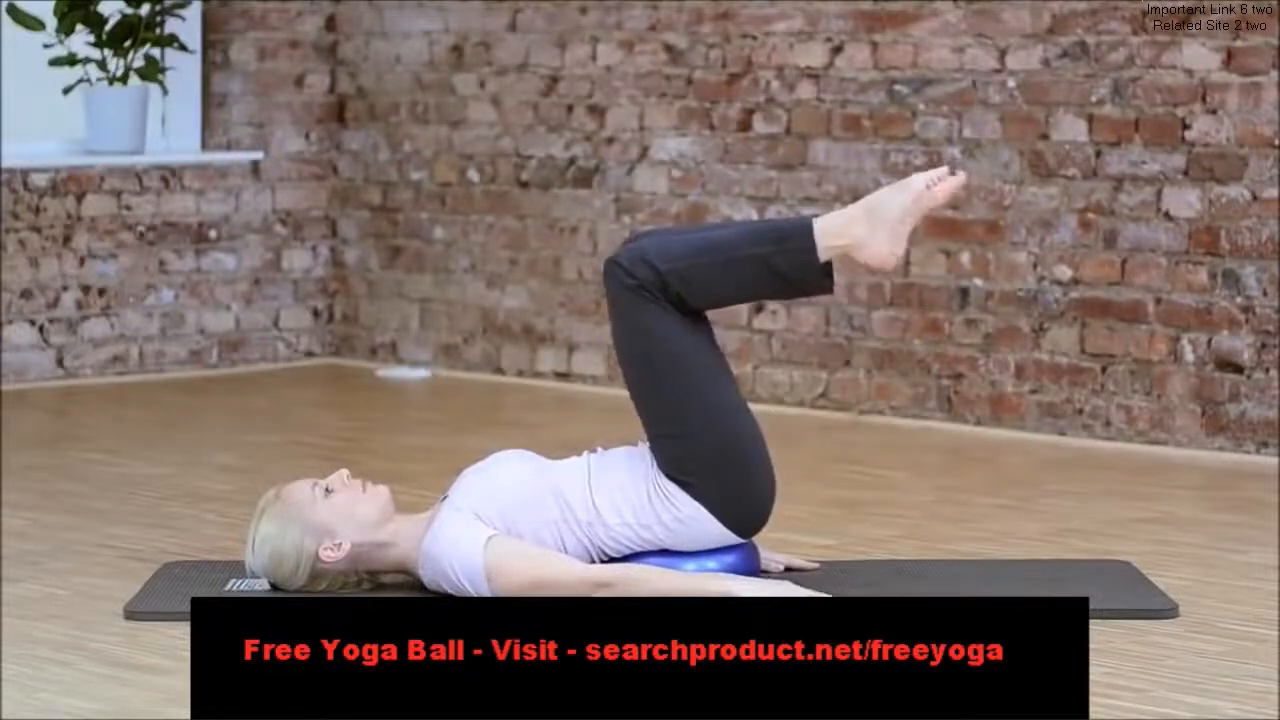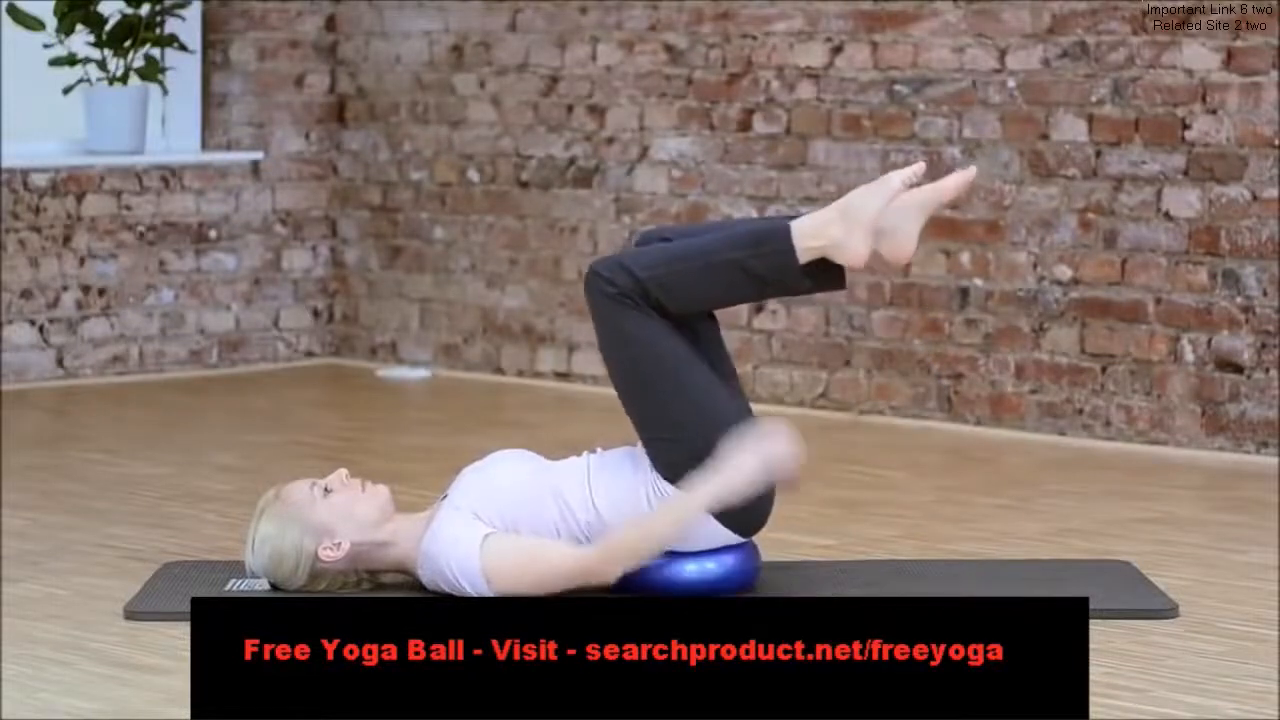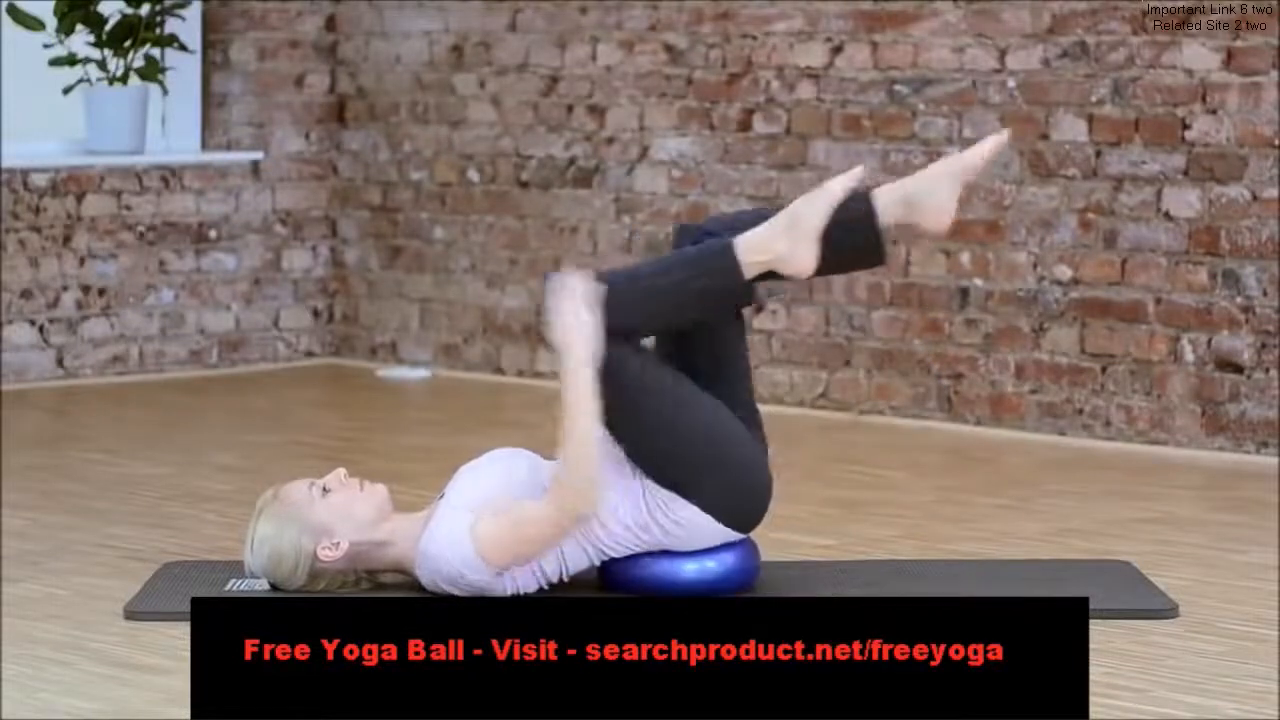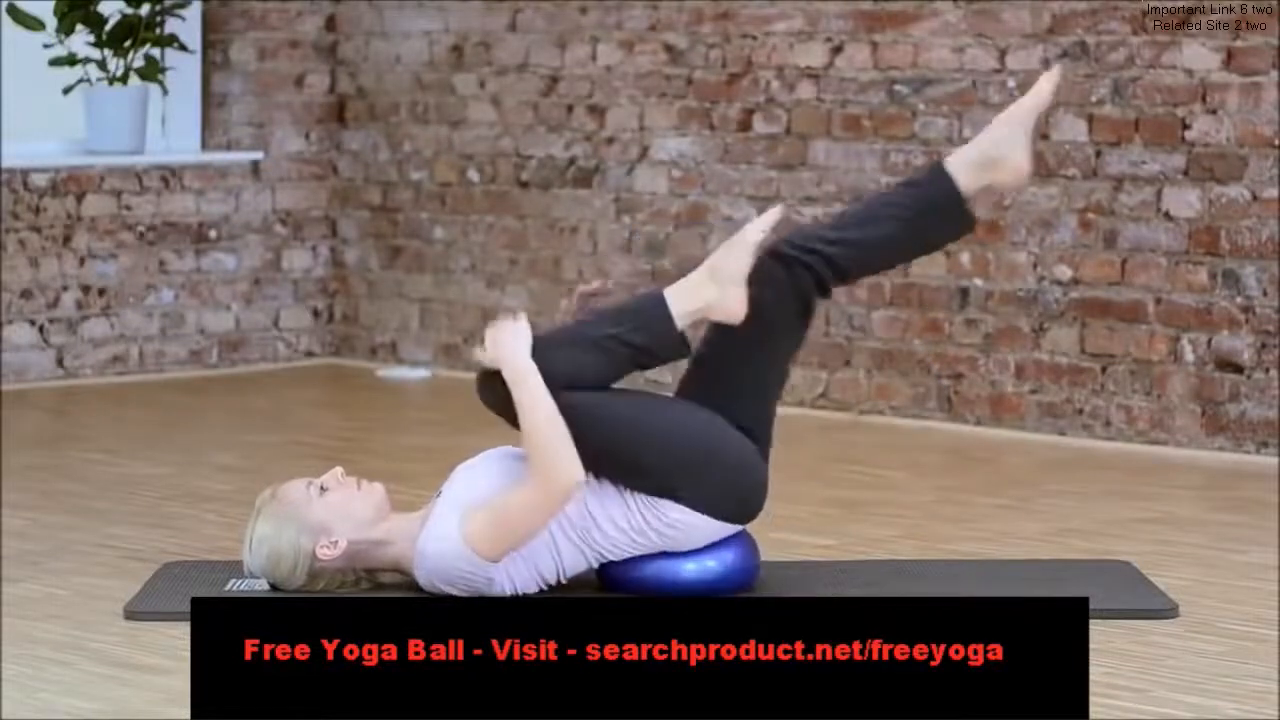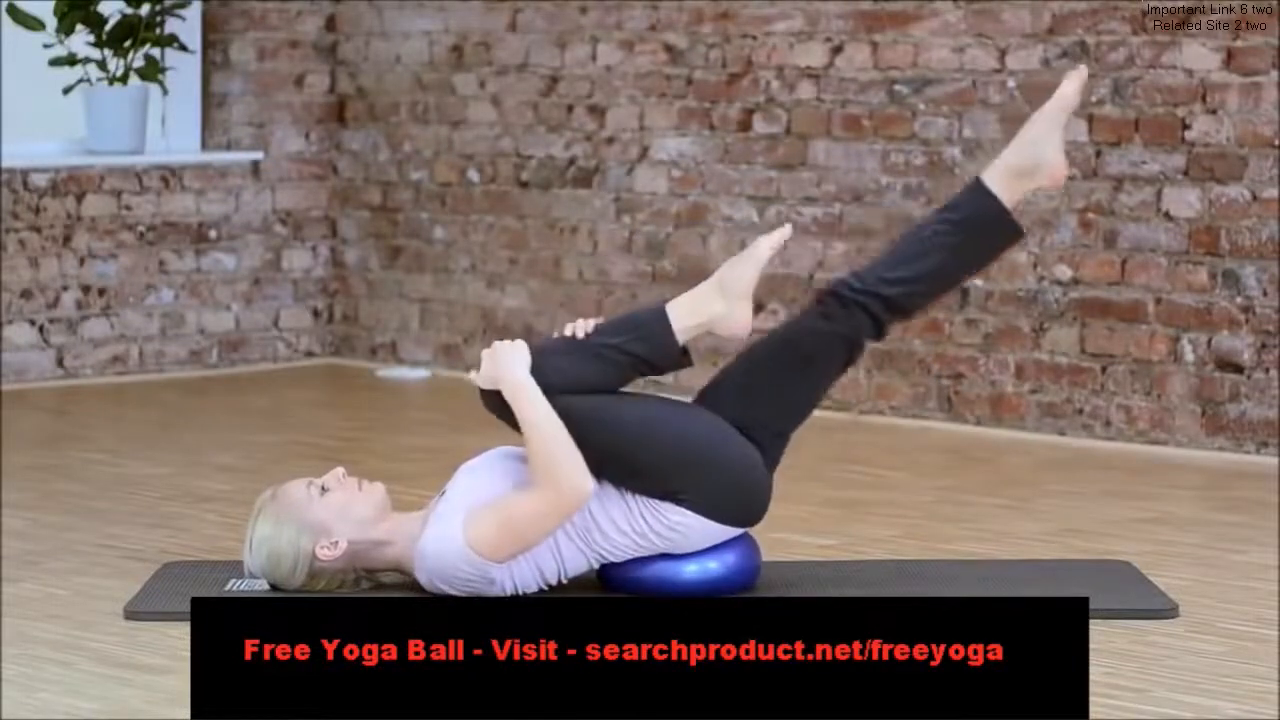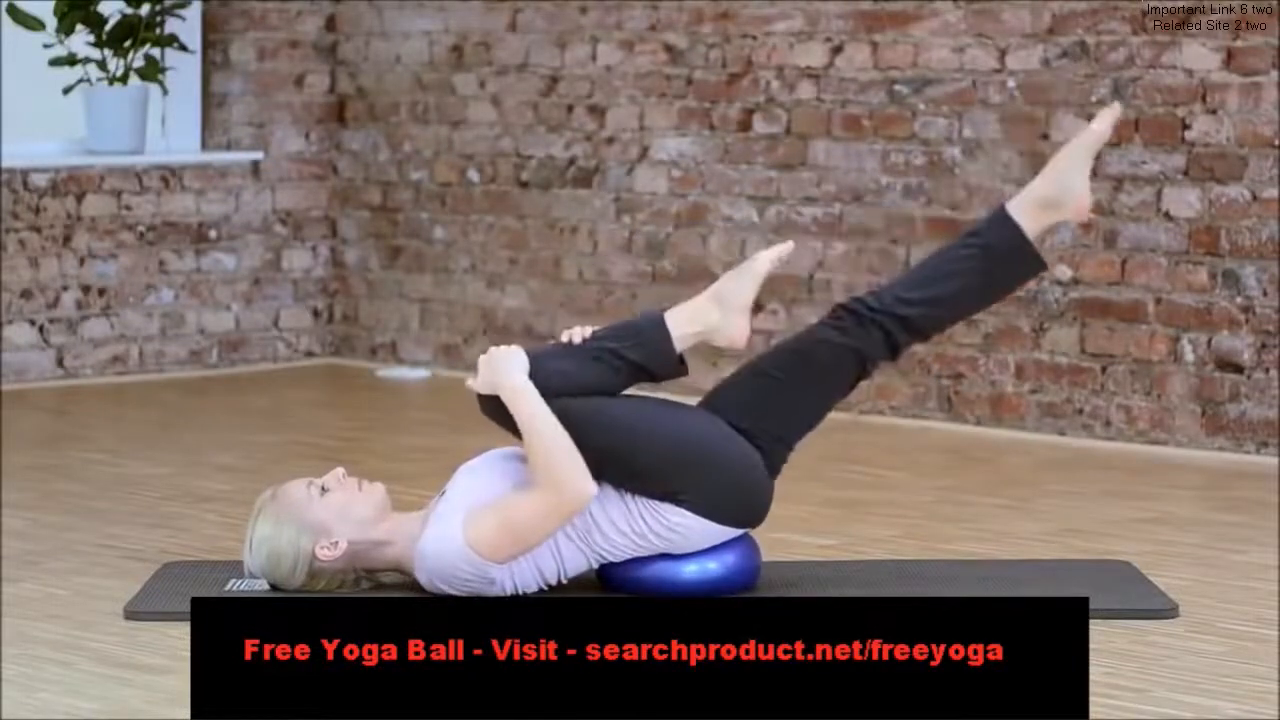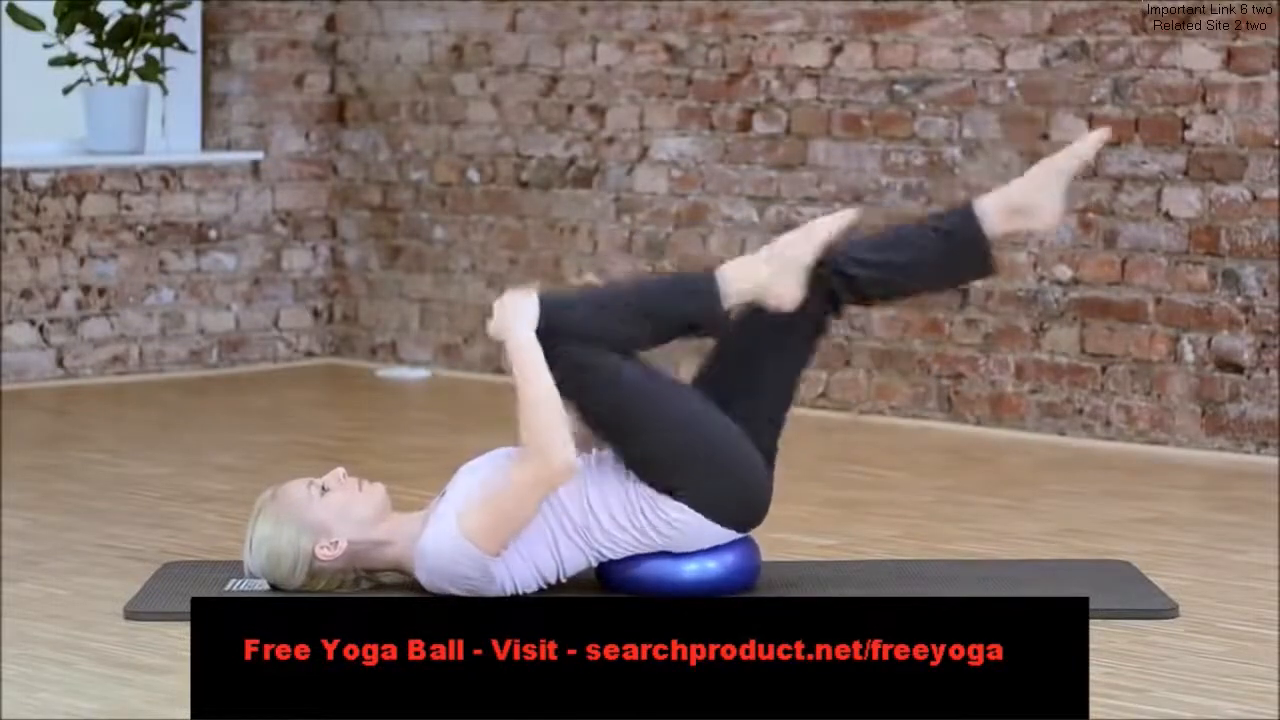
dt=0.3s
person 1, frame 1
left shoulder: (448, 519)
right shoulder: (446, 554)
right elbow: (599, 581)
right wrist: (742, 585)
left hip: (694, 495)
right hip: (711, 494)
left knee: (649, 258)
right knee: (635, 274)
left ankle: (843, 237)
right ankle: (845, 231)
person 1, frame 2
left shoulder: (447, 520)
right shoulder: (449, 555)
right elbow: (598, 563)
right wrist: (718, 480)
left hip: (698, 485)
right hip: (711, 494)
left knee: (657, 255)
right knee: (617, 282)
left ankle: (827, 240)
right ankle: (823, 234)
person 1, frame 3
left shoulder: (444, 522)
right shoulder: (451, 554)
right elbow: (578, 503)
right wrist: (580, 350)
left hip: (695, 483)
right hip: (714, 492)
left knee: (704, 244)
right knee: (578, 314)
left ankle: (907, 203)
right ankle: (764, 248)
person 1, frame 4
left shoulder: (441, 521)
right shoulder: (449, 554)
right elbow: (563, 481)
right wrist: (519, 361)
left hip: (700, 476)
right hip: (710, 487)
left knee: (795, 261)
right knee: (506, 377)
left ankle: (971, 169)
right ankle: (699, 298)
person 1, frame 5
left shoulder: (444, 520)
right shoulder: (449, 556)
right elbow: (570, 491)
left wrist: (573, 365)
right wrist: (521, 382)
left hip: (706, 467)
right hip: (713, 486)
right knee: (511, 379)
left ankle: (1012, 177)
right ankle: (699, 310)
person 1, frame 6
left shoulder: (448, 524)
right shoulder: (448, 555)
right elbow: (569, 492)
left wrist: (571, 375)
right wrist: (516, 384)
left hip: (710, 468)
right hip: (713, 490)
right knee: (507, 383)
left ankle: (1035, 209)
right ankle: (695, 319)
person 1, frame 7
left shoulder: (456, 520)
right shoulder: (447, 556)
right elbow: (554, 461)
left wrist: (577, 359)
right wrist: (519, 340)
left hip: (700, 484)
right hip: (711, 495)
left knee: (815, 284)
right knee: (551, 319)
left ankle: (995, 216)
right ankle: (747, 283)
